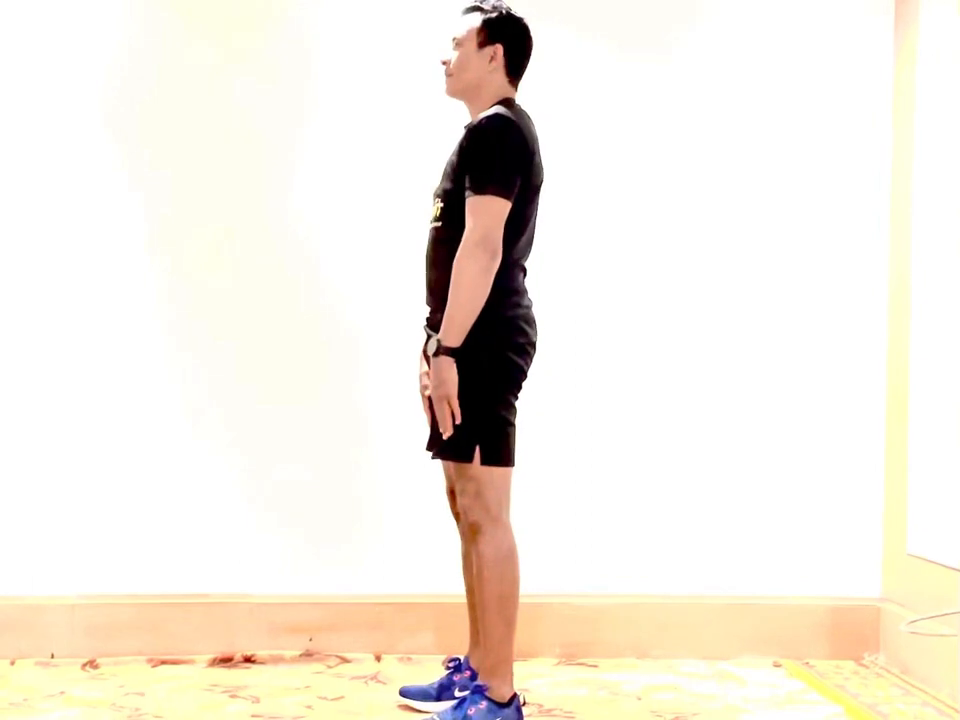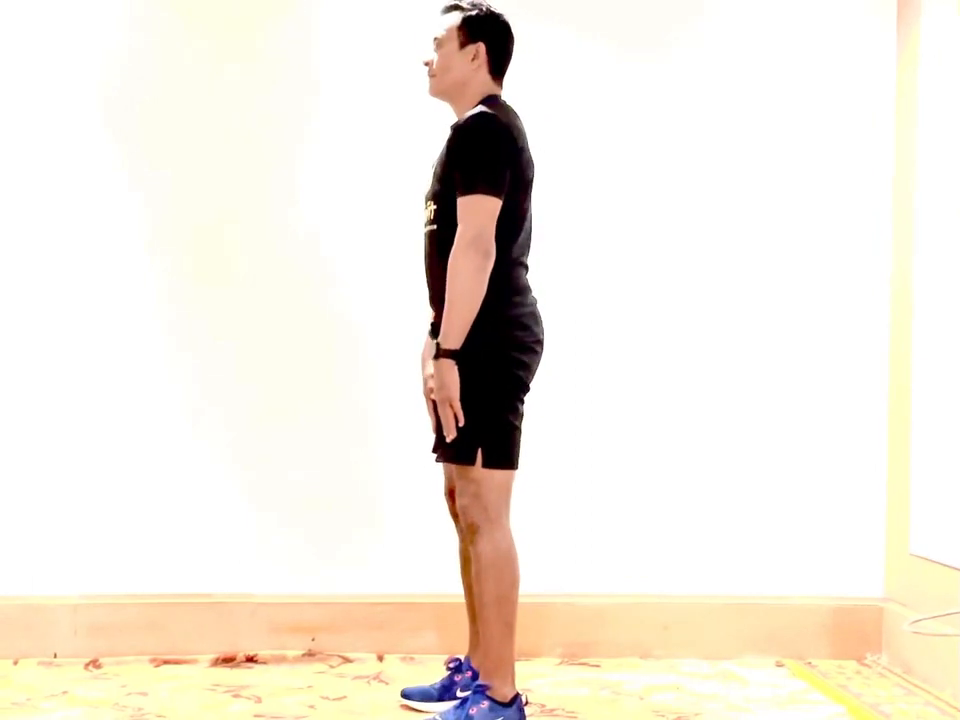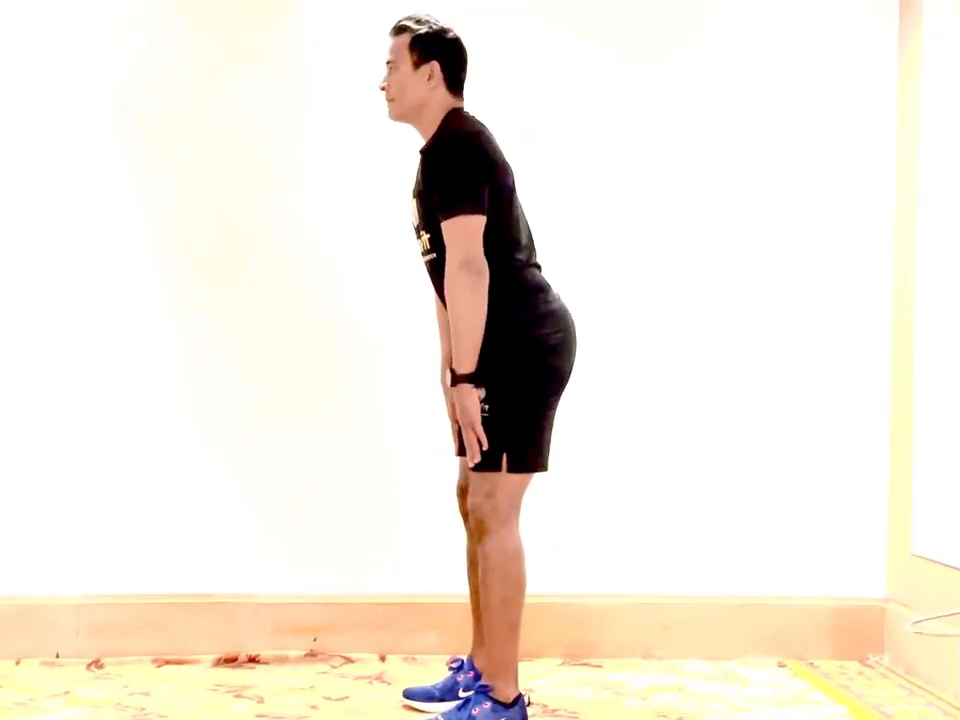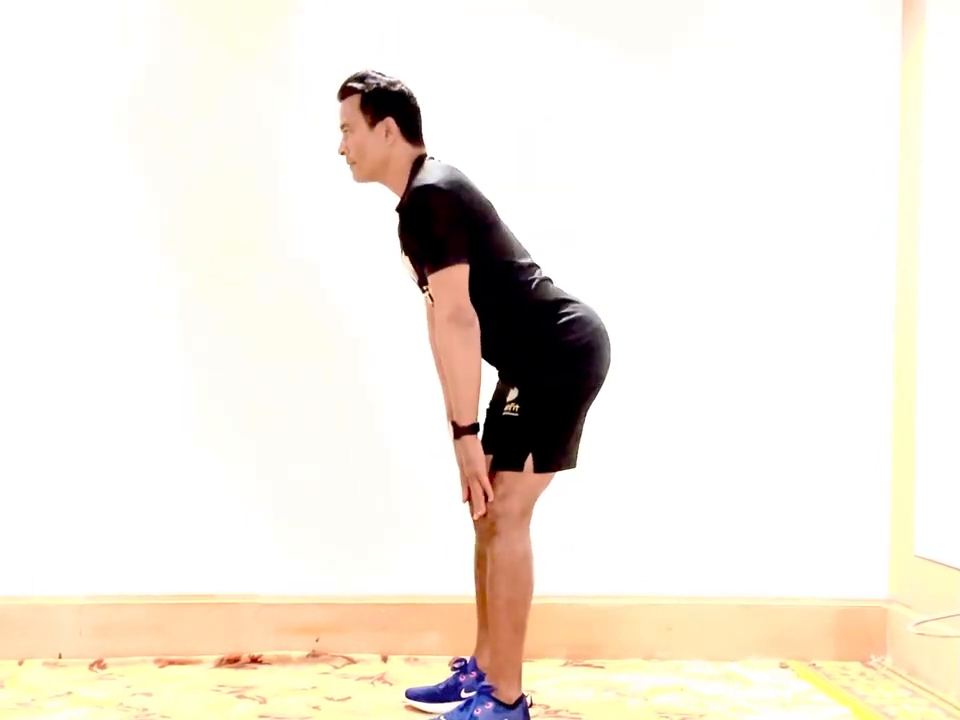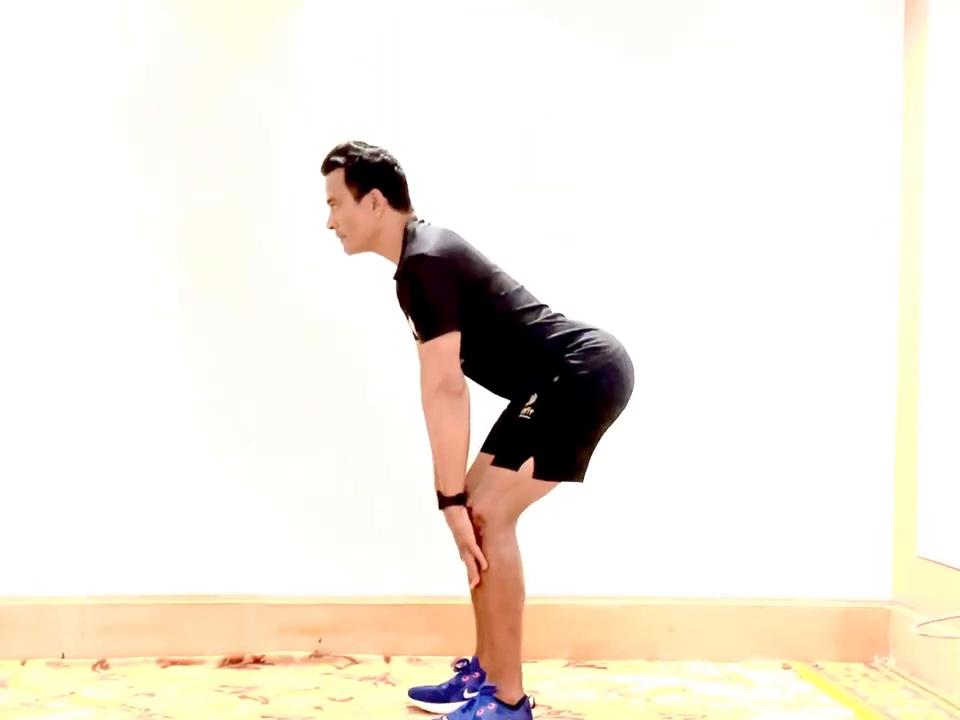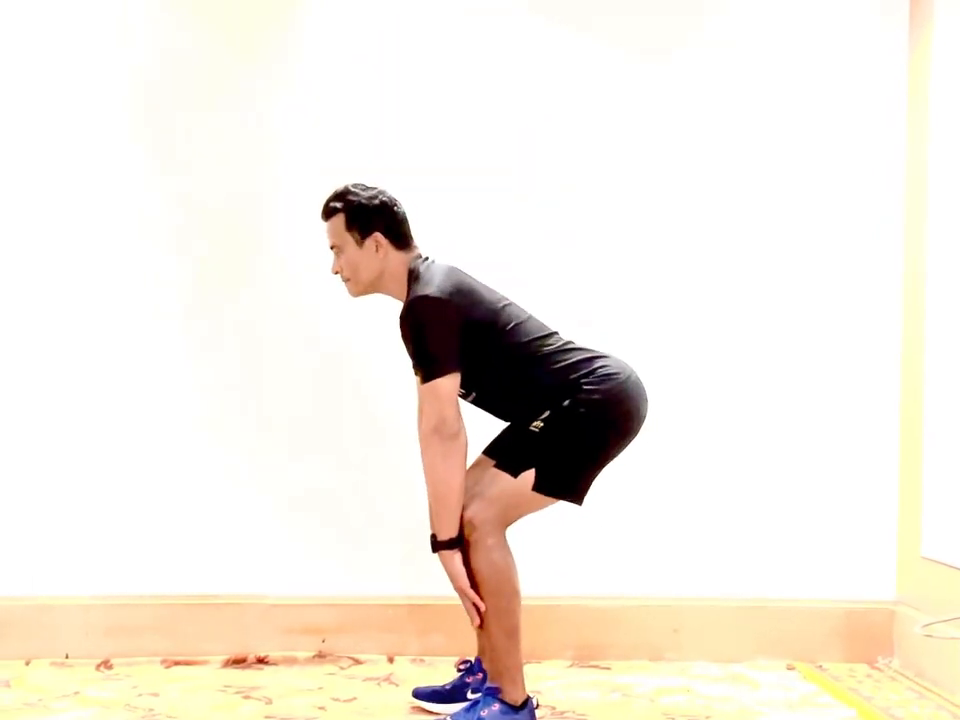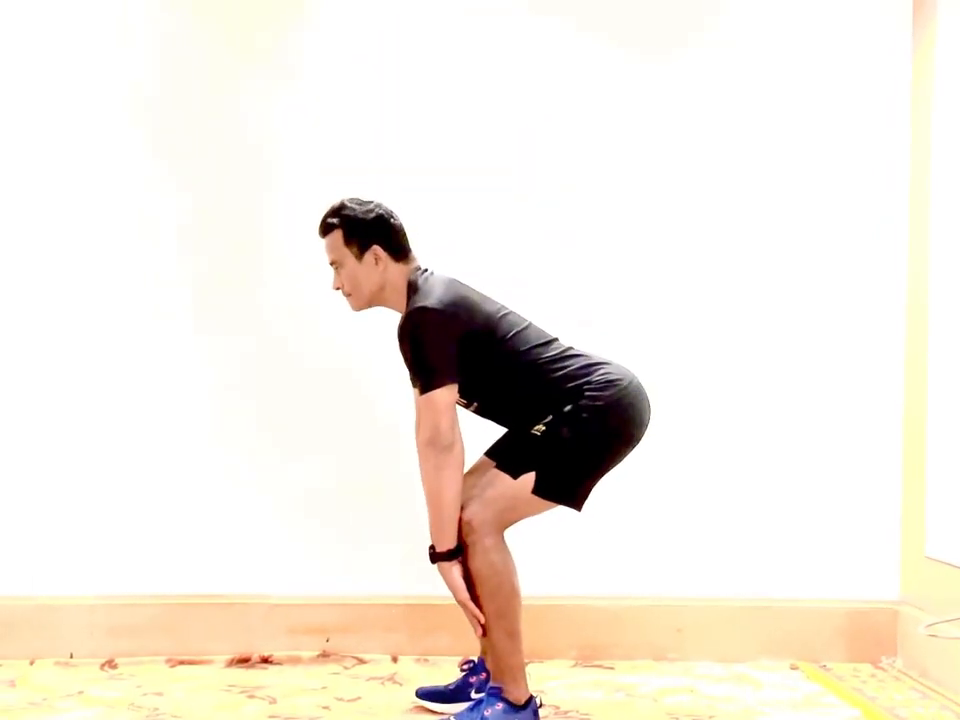
dt=0.5s
person 1, frame 1
left shoulder: (497, 128)
right shoulder: (493, 132)
left elbow: (483, 247)
left wrist: (448, 350)
right wrist: (441, 346)
left hip: (482, 344)
right hip: (470, 342)
left knee: (484, 513)
right knee: (469, 508)
person 1, frame 2
left shoulder: (481, 128)
right shoulder: (481, 130)
left elbow: (475, 248)
left wrist: (448, 351)
right wrist: (444, 347)
left hip: (489, 345)
right hip: (477, 343)
left knee: (483, 512)
right knee: (465, 507)
person 1, frame 3
left shoulder: (455, 145)
right shoulder: (446, 148)
left elbow: (469, 267)
left wrist: (464, 378)
right wrist: (452, 368)
left hip: (524, 347)
right hip: (510, 346)
left knee: (492, 511)
right knee: (475, 503)
person 1, frame 4
left shoulder: (429, 198)
right shoulder: (427, 194)
left elbow: (457, 319)
right elbow: (450, 319)
left wrist: (465, 432)
right wrist: (461, 425)
left hip: (559, 351)
right hip: (547, 352)
left knee: (503, 510)
right knee: (489, 508)
person 1, frame 5
left shoulder: (424, 265)
right shoulder: (427, 255)
left elbow: (445, 390)
right elbow: (446, 388)
left wrist: (452, 500)
right wrist: (457, 494)
left hip: (587, 375)
right hip: (579, 373)
left knee: (487, 511)
right knee: (478, 504)
right ankle: (485, 673)
person 1, frame 6
left shoulder: (428, 306)
right shoulder: (432, 290)
left elbow: (442, 432)
right elbow: (442, 427)
left wrist: (445, 544)
right wrist: (449, 532)
left hip: (600, 402)
right hip: (587, 398)
left knee: (479, 518)
right knee: (469, 508)
right ankle: (487, 673)
person 1, frame 7
left shoulder: (426, 317)
right shoulder: (432, 300)
left elbow: (437, 442)
right elbow: (441, 437)
left wrist: (445, 553)
right wrist: (448, 542)
left hip: (604, 407)
right hip: (588, 404)
left knee: (477, 520)
right knee: (466, 509)
right ankle: (489, 673)
